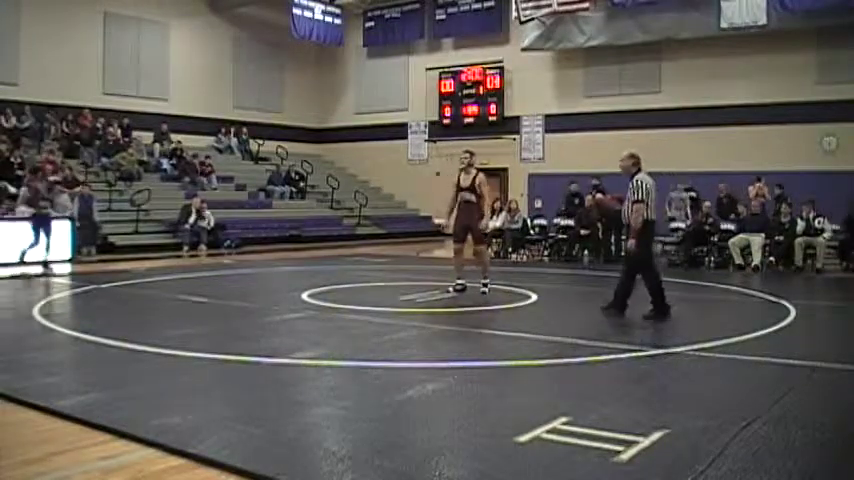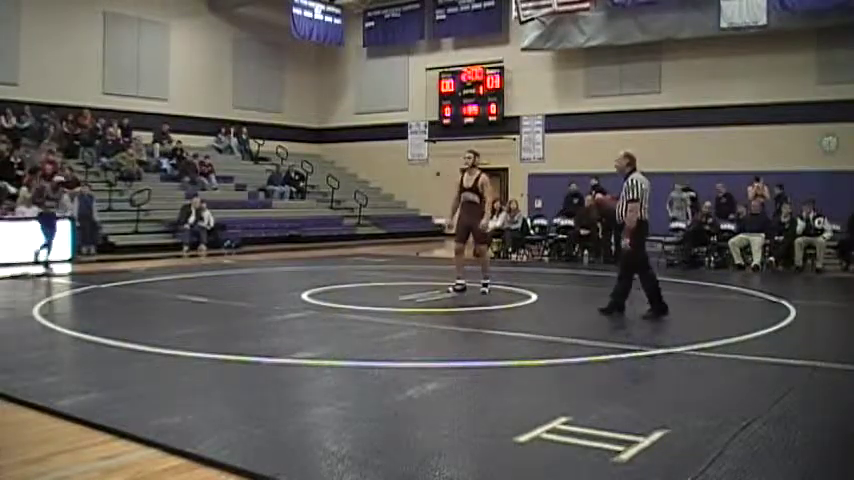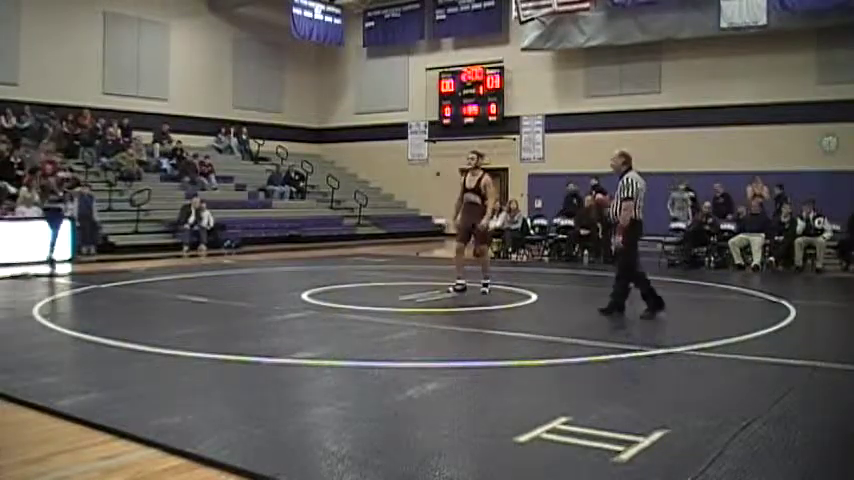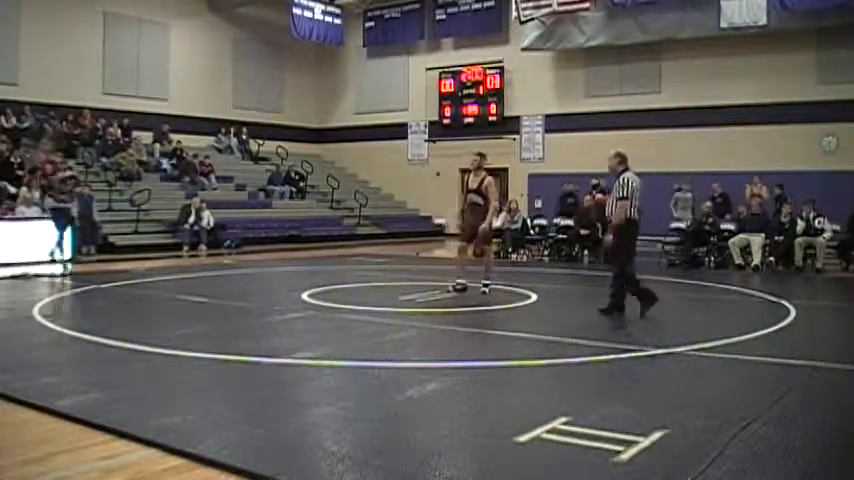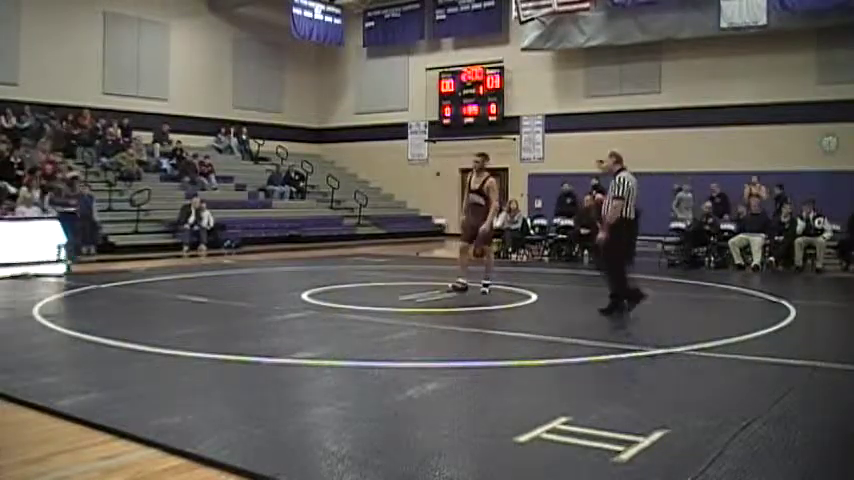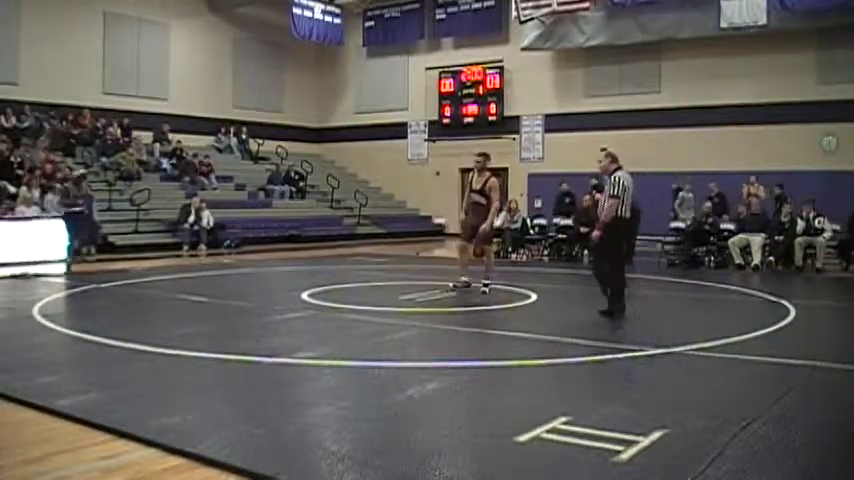
dt=0.1s
person 1, frame 1
left shoulder: (638, 181)
right shoulder: (641, 179)
left elbow: (638, 211)
left wrist: (633, 237)
left hip: (640, 230)
right hip: (641, 229)
left knee: (648, 270)
right knee: (629, 268)
left ankle: (661, 308)
right ankle: (618, 303)
person 1, frame 2
left shoulder: (633, 180)
right shoulder: (636, 179)
left elbow: (633, 211)
left wrist: (627, 236)
left hip: (633, 230)
right hip: (634, 229)
left knee: (642, 269)
right knee: (625, 268)
left ankle: (658, 306)
right ankle: (616, 304)
person 1, frame 3
left shoulder: (628, 179)
right shoulder: (630, 178)
left elbow: (627, 209)
left wrist: (620, 234)
left hip: (628, 228)
right hip: (629, 228)
left knee: (629, 269)
right knee: (623, 268)
left ankle: (654, 303)
right ankle: (616, 304)
person 1, frame 4
left shoulder: (624, 179)
right shoulder: (628, 177)
left elbow: (621, 208)
left wrist: (611, 232)
left hip: (622, 228)
right hip: (627, 227)
left knee: (621, 267)
right knee: (620, 267)
left ankle: (646, 296)
right ankle: (616, 303)
person 1, frame 5
left shoulder: (620, 178)
right shoulder: (627, 177)
left elbow: (617, 207)
left wrist: (604, 229)
left hip: (618, 227)
right hip: (624, 226)
left knee: (609, 265)
right knee: (617, 266)
left ankle: (631, 294)
right ankle: (617, 303)
person 1, frame 6
left shoulder: (616, 177)
right shoulder: (623, 176)
left elbow: (611, 206)
left wrist: (599, 228)
left hip: (613, 226)
right hip: (621, 225)
left knee: (599, 265)
right knee: (616, 266)
left ankle: (616, 302)
right ankle: (617, 304)
person 2, frame 1
left shoulder: (480, 177)
right shoulder: (458, 177)
left elbow: (486, 199)
right elbow: (453, 199)
left wrist: (485, 218)
right wrist: (448, 218)
left hip: (476, 216)
right hip: (461, 215)
left knee: (480, 249)
right knee: (457, 249)
left ankle: (485, 281)
right ankle: (460, 282)
person 2, frame 2
left shoulder: (483, 178)
right shoulder: (462, 177)
left elbow: (489, 199)
right elbow: (457, 199)
left wrist: (485, 218)
right wrist: (451, 217)
left hip: (478, 217)
right hip: (463, 216)
left knee: (482, 250)
right knee: (458, 249)
left ankle: (485, 282)
right ankle: (460, 282)
person 2, frame 3
left shoulder: (485, 179)
right shoulder: (465, 177)
left elbow: (491, 200)
left wrist: (486, 218)
right wrist: (455, 217)
left hip: (479, 217)
right hip: (465, 216)
left knee: (483, 250)
right knee: (459, 248)
left ankle: (486, 282)
right ankle: (460, 282)
person 2, frame 4
left shoulder: (488, 180)
right shoulder: (468, 177)
left elbow: (494, 203)
left wrist: (487, 222)
right wrist: (461, 217)
left hip: (483, 218)
right hip: (469, 216)
left knee: (486, 249)
right knee: (461, 247)
left ankle: (486, 282)
right ankle: (461, 282)
person 2, frame 5
left shoulder: (490, 181)
right shoulder: (470, 177)
left elbow: (495, 204)
left wrist: (487, 223)
right wrist: (463, 214)
left hip: (484, 218)
right hip: (470, 217)
left knee: (486, 250)
right knee: (463, 248)
left ankle: (486, 282)
right ankle: (462, 282)
person 2, frame 6
left shoulder: (492, 181)
right shoulder: (471, 176)
left elbow: (496, 203)
left wrist: (488, 222)
right wrist: (463, 213)
left hip: (485, 218)
right hip: (471, 216)
left knee: (486, 249)
right knee: (463, 246)
left ankle: (486, 282)
right ankle: (464, 279)
